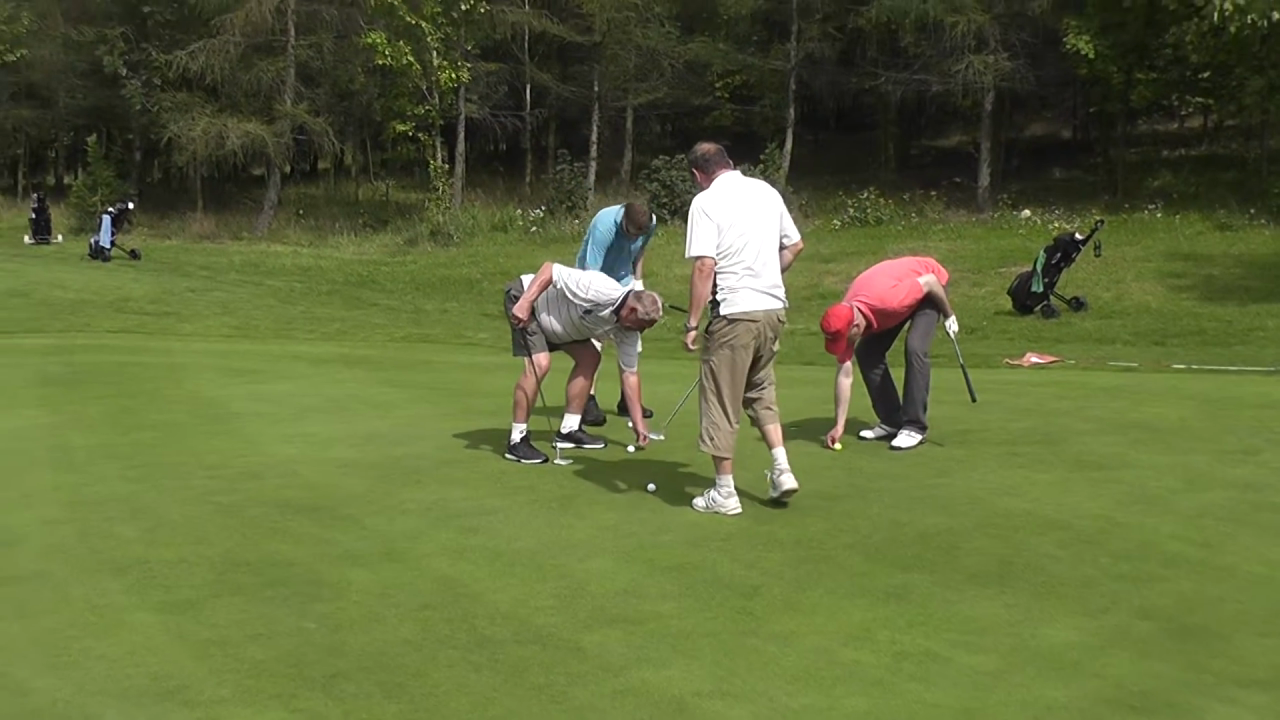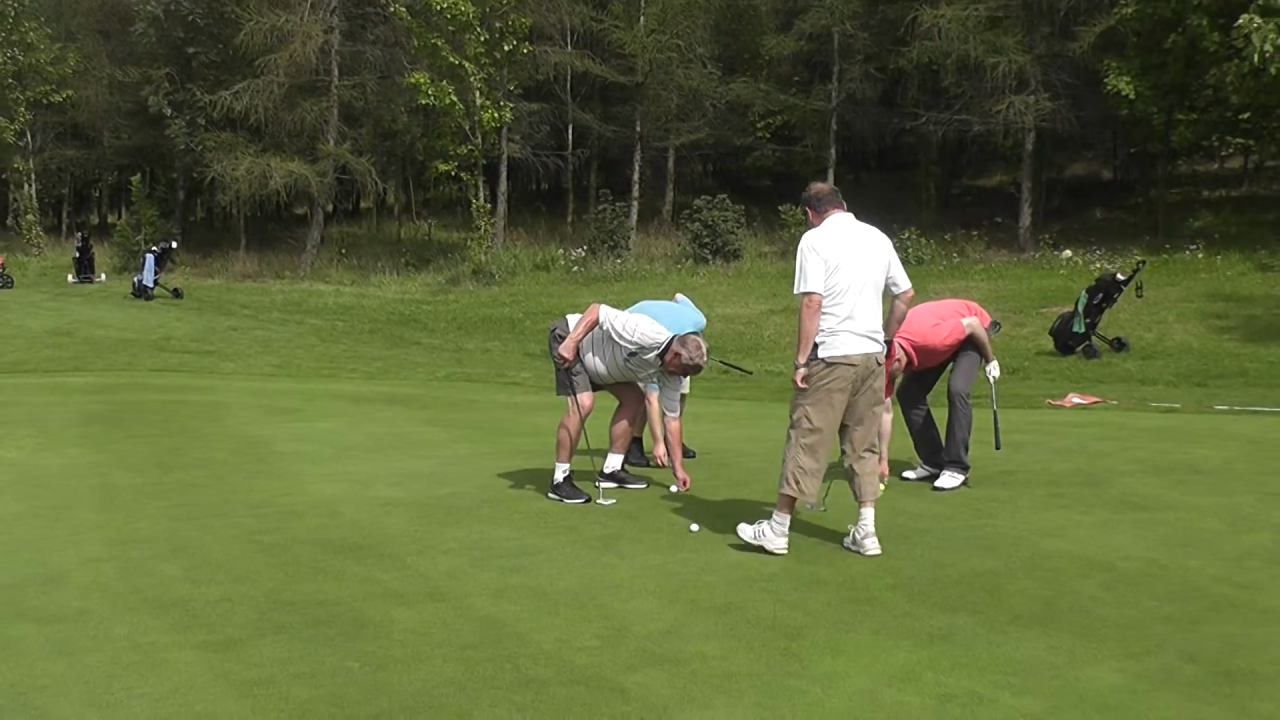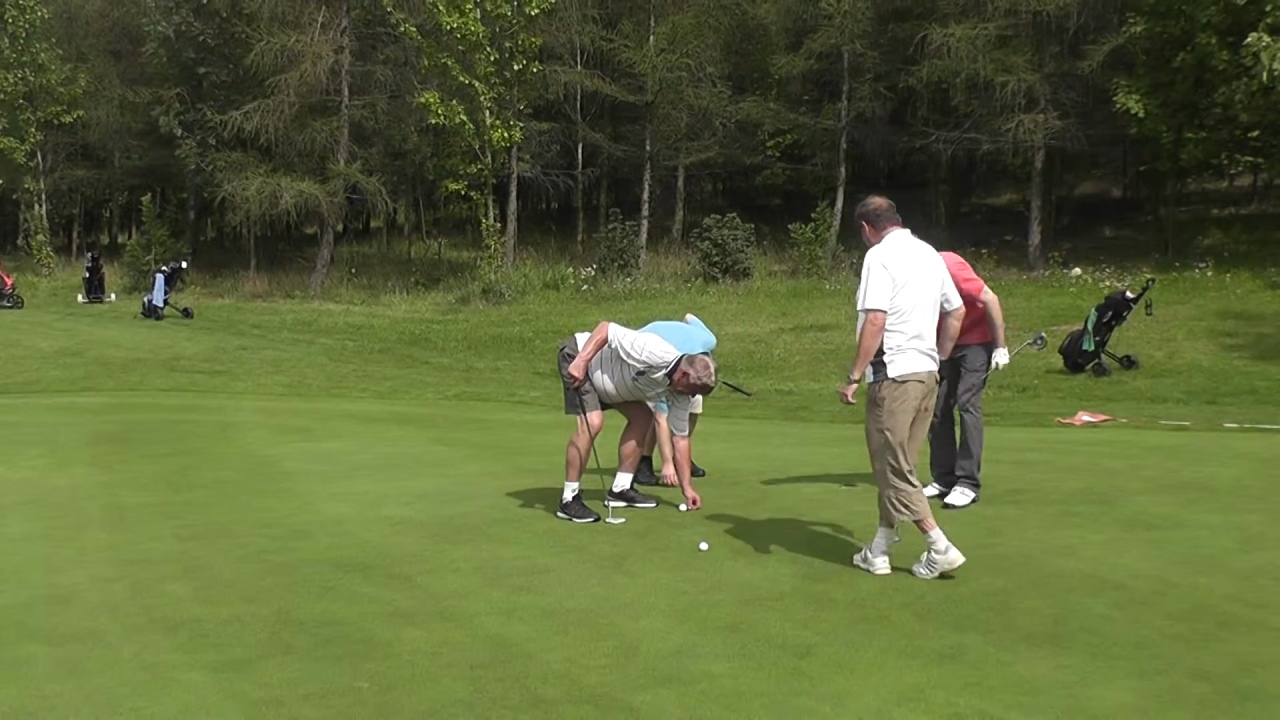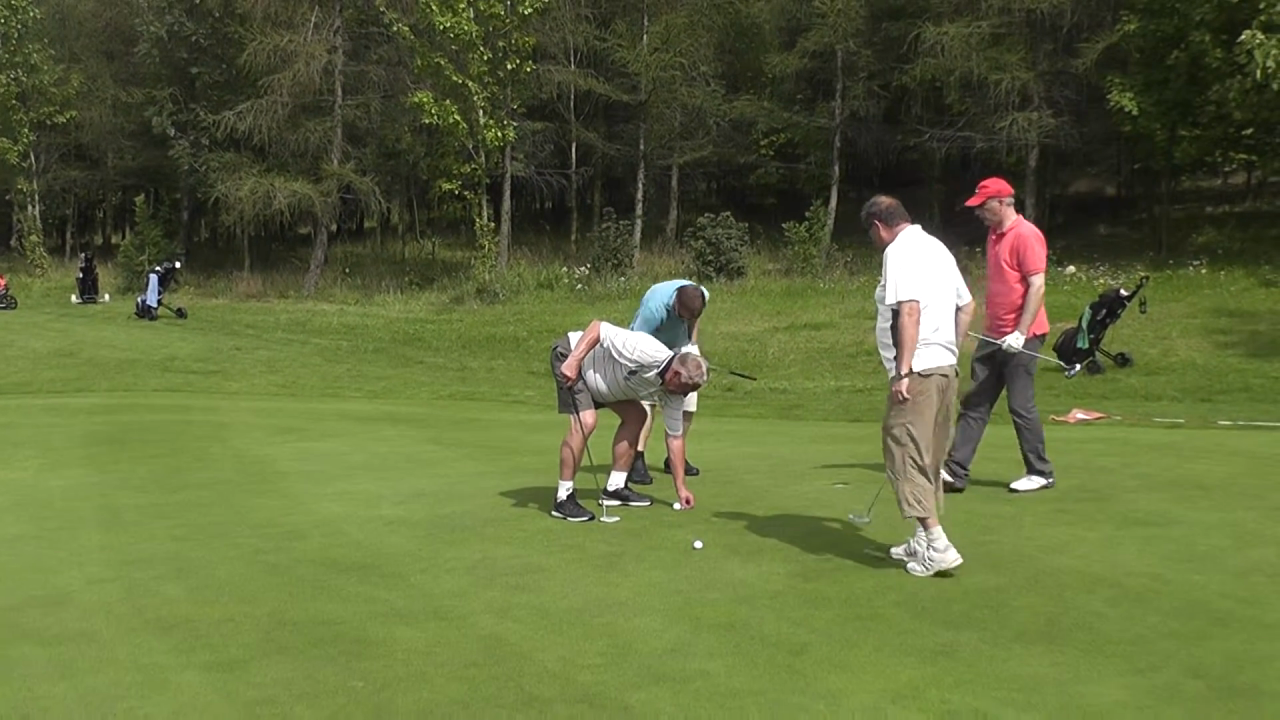
dt=0.7s
person 1, frame 1
left shoulder: (707, 201)
right shoulder: (766, 191)
left elbow: (705, 266)
right elbow: (795, 245)
left wrist: (692, 322)
left hip: (735, 312)
right hip: (773, 308)
left knee: (721, 400)
right knee: (761, 389)
left ankle: (724, 493)
right ankle: (782, 469)
person 1, frame 2
left shoulder: (815, 239)
right shoulder: (877, 237)
left elbow: (812, 304)
right elbow: (906, 295)
left wrist: (801, 360)
left hip: (832, 356)
right hip: (872, 354)
left knee: (807, 440)
right knee: (863, 443)
left ankle: (777, 529)
right ankle: (866, 531)
person 1, frame 3
left shoulder: (879, 256)
right shoulder: (929, 253)
left elbow: (875, 322)
right elbow: (956, 313)
left wrist: (854, 376)
right wrist: (939, 358)
left hip: (894, 375)
right hip: (927, 372)
left knee: (892, 465)
right knee: (893, 463)
left ankle: (940, 548)
right ankle: (878, 550)
person 1, frame 4
left shoulder: (899, 251)
right shoulder: (937, 247)
left elbow: (909, 312)
right elbow: (966, 307)
left wrist: (903, 371)
left hip: (918, 369)
right hip: (945, 366)
left knee: (906, 456)
right knee: (928, 457)
left ankle: (938, 545)
right ankle: (925, 540)
person 2, frame 1
left shoulder: (887, 300)
right shoulder: (845, 318)
left elbow: (930, 281)
right elbow: (844, 374)
left wrist: (949, 315)
right wrist: (839, 425)
left hip: (929, 286)
right hip: (898, 282)
left knee: (915, 348)
right knee: (866, 353)
left ankle: (915, 427)
right ankle: (891, 421)
person 2, frame 2
left shoulder: (928, 338)
right shoulder: (887, 356)
left elbow: (972, 323)
right elbow: (886, 410)
left wrist: (990, 360)
left hip: (971, 330)
right hip: (945, 327)
left knee: (958, 389)
right knee: (908, 394)
left ankle: (956, 467)
right ankle: (933, 462)
person 2, frame 3
left shoulder: (953, 270)
left elbow: (990, 300)
left wrist: (1000, 347)
left hip: (978, 340)
left knee: (966, 404)
right knee: (936, 409)
left ankle: (968, 482)
right ankle: (944, 479)
person 2, frame 4
left shoulder: (1026, 235)
right shoulder: (994, 235)
left elbow: (1038, 286)
left wrist: (1021, 331)
left hip: (1021, 337)
right hip: (994, 337)
left knee: (1021, 406)
right knee: (975, 402)
left ankle: (1040, 472)
right ankle: (955, 471)
person 3, frame 1
left shoulder: (626, 330)
right shoulder: (601, 290)
left elbow: (630, 373)
right elbow: (550, 269)
left wrist: (638, 422)
right wrist: (525, 302)
right hip: (524, 298)
left knee: (590, 358)
right knee: (540, 363)
left ankle: (569, 430)
right ankle: (517, 440)
person 3, frame 2
left shoulder: (670, 374)
right shoulder: (646, 333)
left elbow: (672, 418)
right elbow: (597, 309)
left wrist: (678, 467)
right wrist: (571, 342)
right hip: (569, 336)
left knee: (634, 399)
right knee: (583, 403)
left ankle: (611, 470)
right ankle: (560, 480)
person 3, frame 3
left shoulder: (678, 394)
right shoulder: (654, 353)
left elbow: (680, 437)
right elbow: (606, 328)
left wrist: (687, 487)
right wrist: (580, 361)
right hip: (577, 355)
left knee: (642, 417)
right knee: (592, 423)
left ankle: (620, 489)
right ankle: (569, 499)
person 3, frame 4
left shoulder: (672, 394)
right shoulder: (646, 352)
left elbow: (675, 436)
right elbow: (597, 326)
left wrist: (681, 488)
right wrist: (573, 361)
right hip: (571, 355)
left knee: (636, 416)
right knee: (586, 422)
left ankle: (615, 487)
right ankle: (563, 498)
person 4, frame 1
left shoulder: (647, 221)
right shoulder: (604, 226)
left wrist: (637, 281)
left hip: (624, 278)
right knee: (593, 340)
left ankle: (627, 400)
right ankle: (589, 401)
person 4, frame 2
left shoulder: (699, 322)
left elbow: (679, 297)
right elbow: (652, 399)
right wrist: (658, 443)
left knee: (682, 383)
right knee: (644, 388)
right ankle: (634, 444)
person 4, frame 3
left shoulder: (708, 342)
left elbow: (689, 317)
right elbow: (661, 420)
right wrist: (667, 464)
left knee: (694, 401)
right knee: (655, 408)
right ankle: (643, 464)
person 4, frame 4
left shoulder: (702, 296)
right shoulder: (655, 307)
left wrist: (693, 345)
left hip: (678, 345)
left knee: (688, 400)
left ankle: (674, 458)
right ankle: (637, 461)
